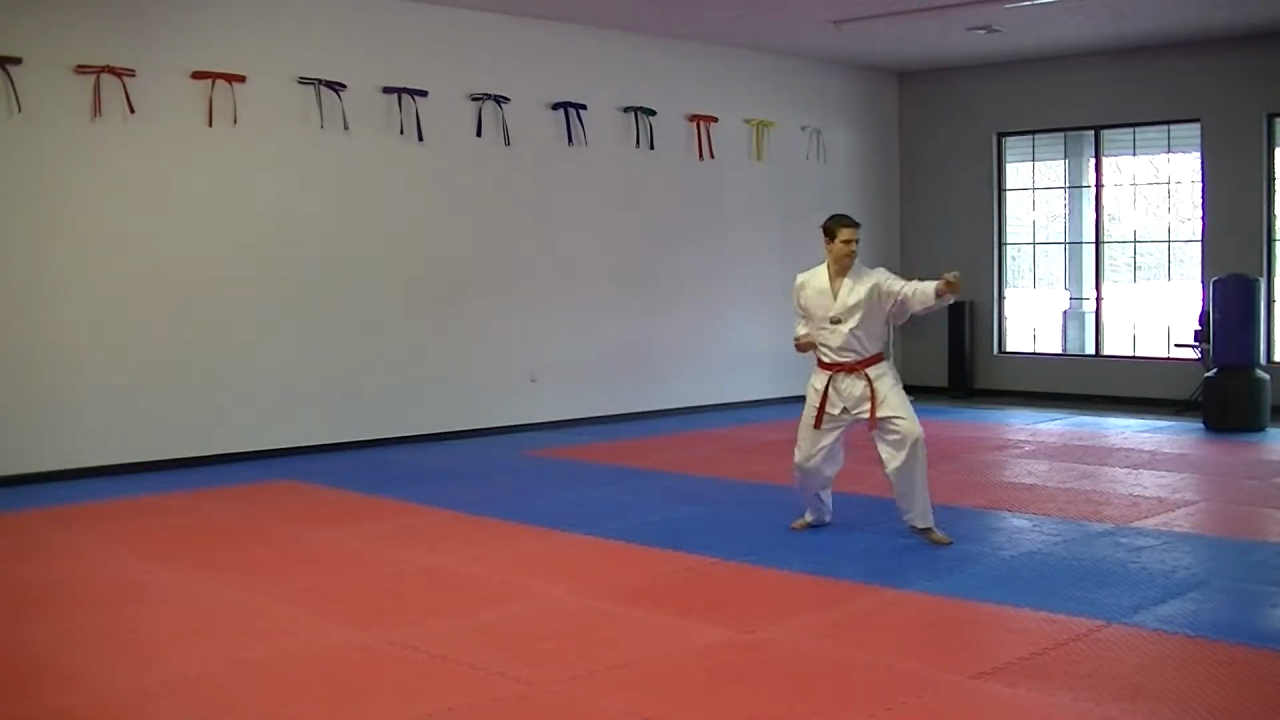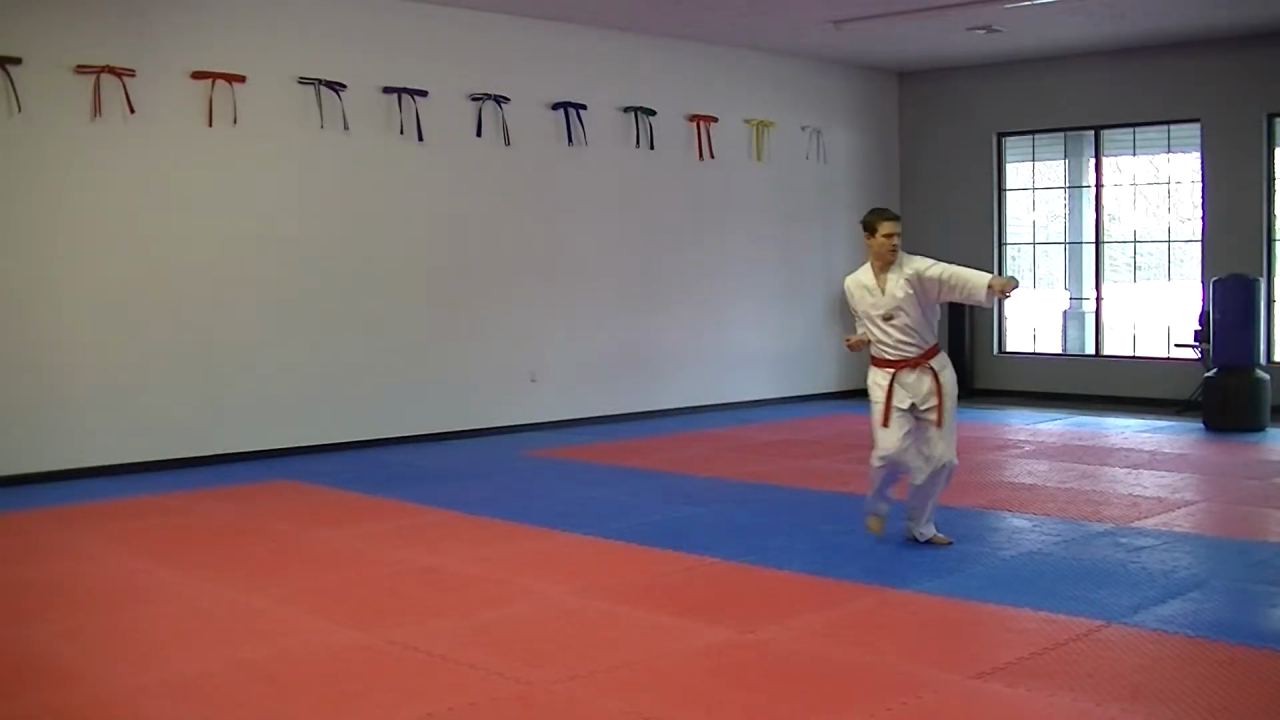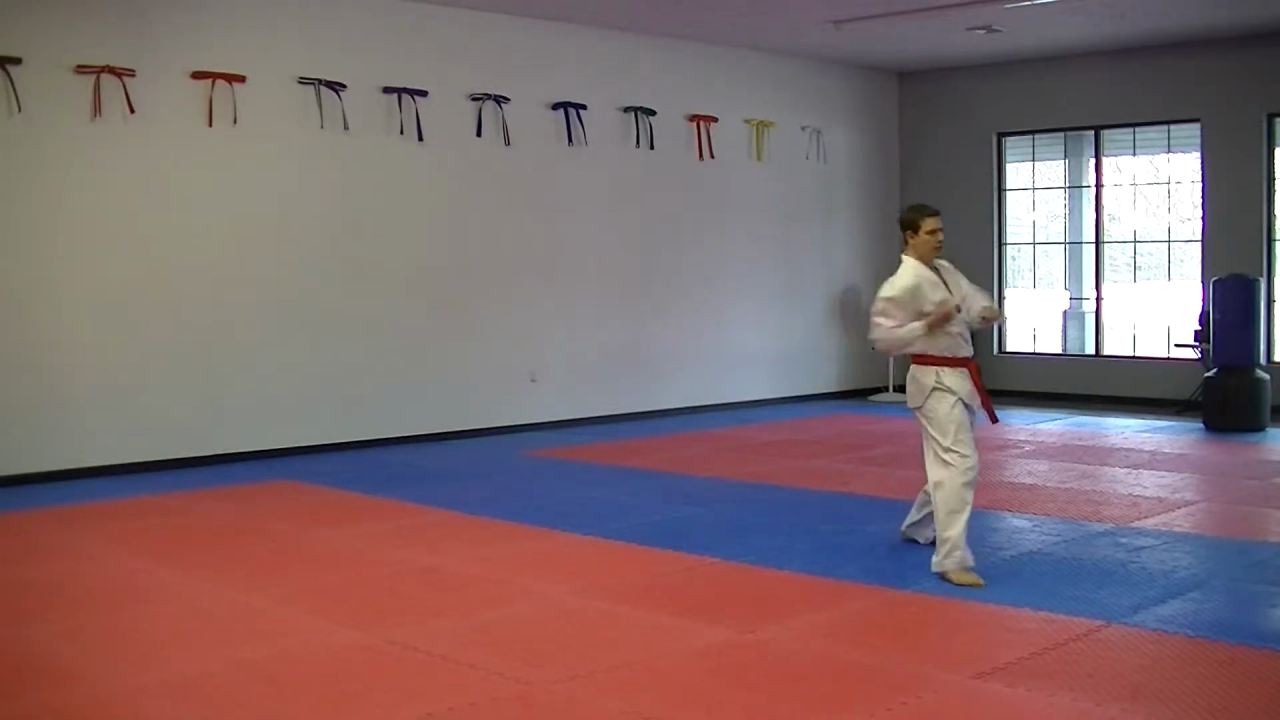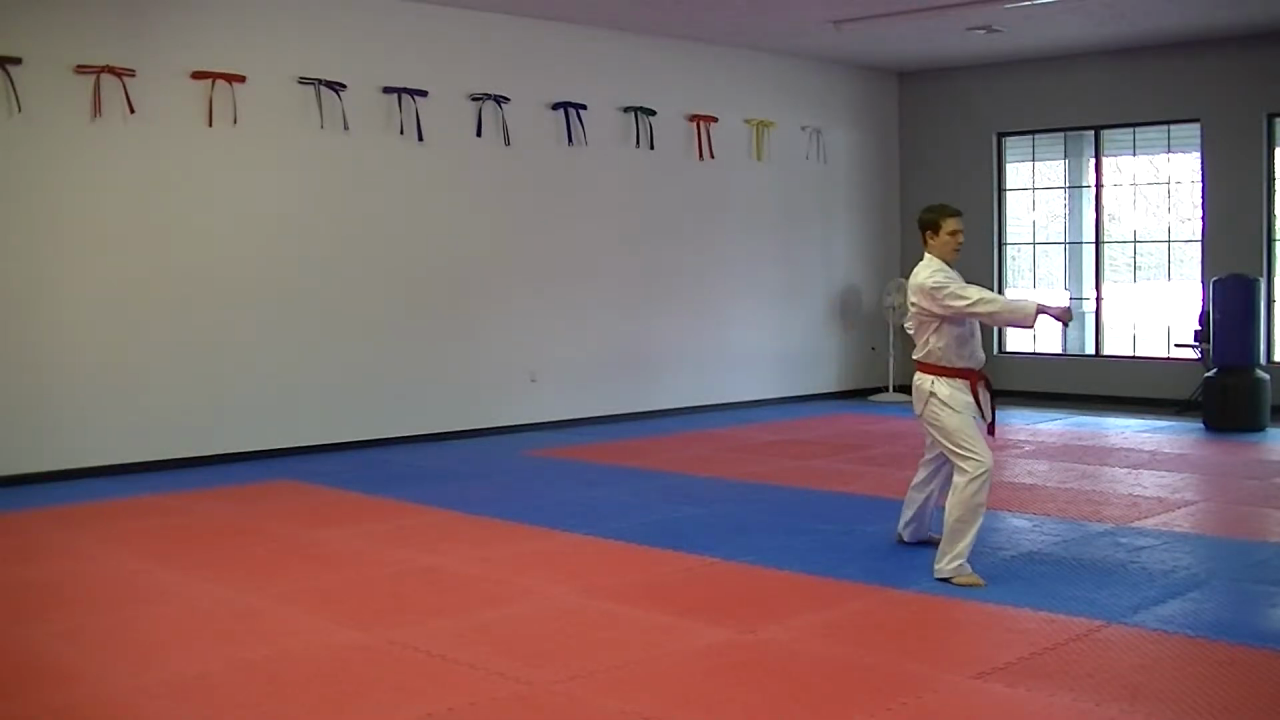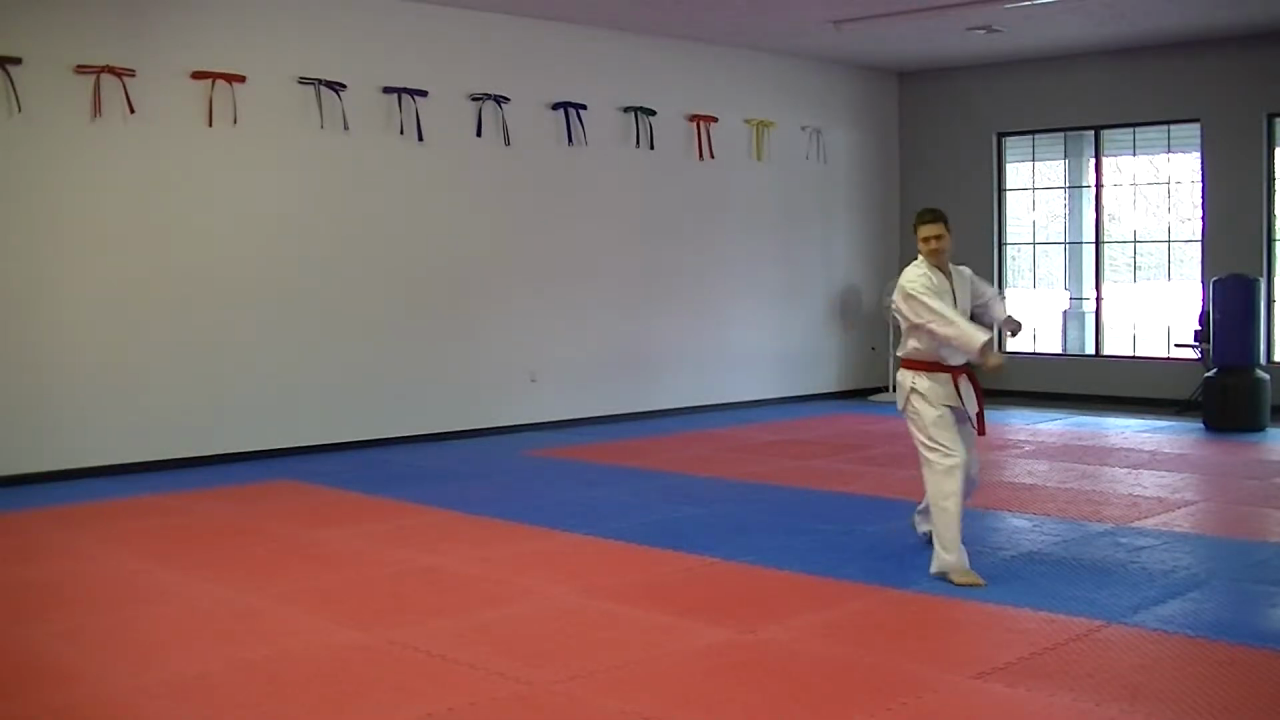
dt=0.3s
person 1, frame 1
left shoulder: (874, 280)
right shoulder: (805, 283)
left elbow: (910, 294)
left wrist: (941, 288)
right wrist: (803, 337)
left hip: (873, 377)
right hip: (828, 382)
left knee: (909, 436)
right knee: (809, 457)
left ankle: (921, 520)
right ankle: (817, 513)
person 1, frame 2
left shoulder: (916, 269)
right shoulder: (854, 285)
left elbow: (955, 277)
left wrist: (993, 282)
right wrist: (860, 339)
left hip: (932, 371)
right hip: (888, 376)
left knee: (940, 457)
right knee: (890, 451)
left ankle: (919, 523)
right ankle: (878, 506)
person 1, frame 3
left shoulder: (944, 270)
right shoulder: (901, 284)
left elbow: (972, 298)
right elbow: (885, 338)
left wrist: (984, 311)
right wrist: (929, 325)
left hip: (959, 377)
right hip: (935, 380)
left knee: (953, 462)
right knee: (959, 461)
left ankle: (918, 528)
right ankle: (952, 560)
person 1, frame 4
left shoulder: (945, 275)
right shoulder: (929, 281)
right elbow: (981, 303)
left wrist: (936, 344)
right wrist: (1043, 309)
left hip: (957, 386)
right hip: (941, 389)
left knee: (939, 462)
right knee: (977, 465)
left ankle: (912, 528)
right ankle: (952, 564)
person 1, frame 5
left shoulder: (963, 276)
right shoulder: (914, 281)
left elbow: (990, 300)
right elbow: (943, 322)
left wrist: (1006, 318)
right wrist: (982, 349)
left hip: (956, 382)
right hip: (923, 383)
left knee: (966, 469)
right knee: (948, 461)
left ankle: (930, 522)
right ankle: (950, 560)
